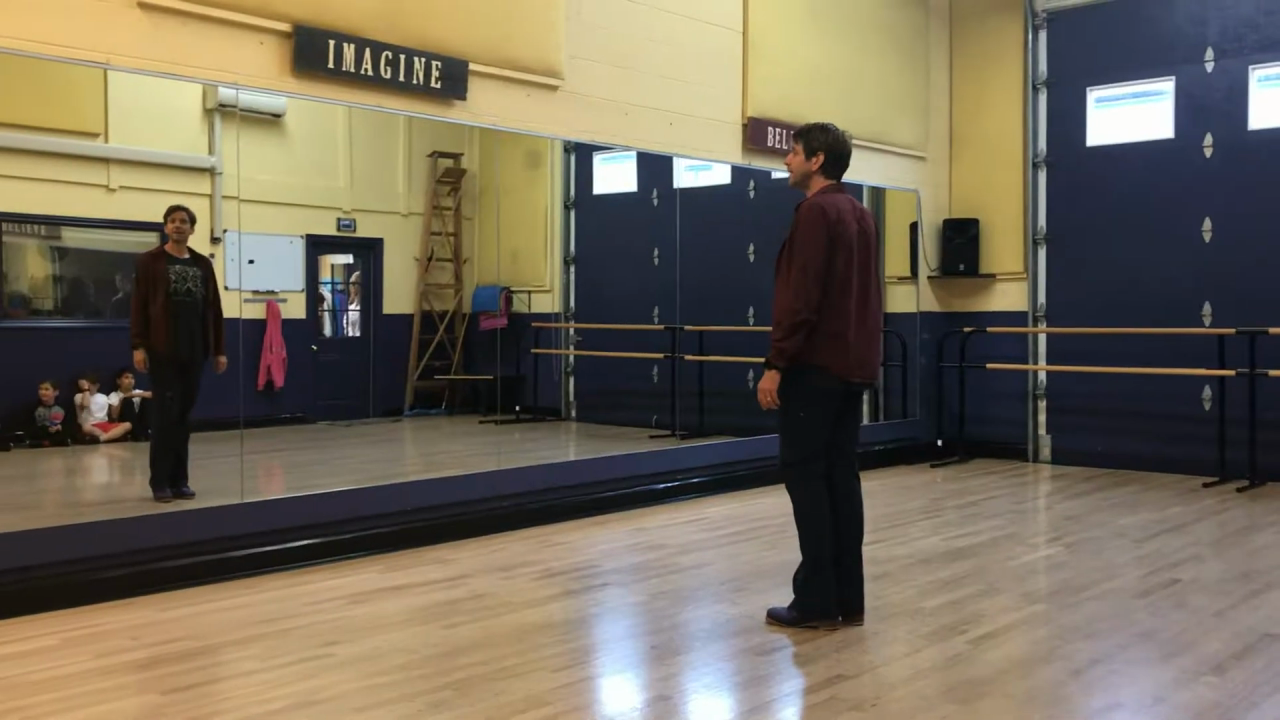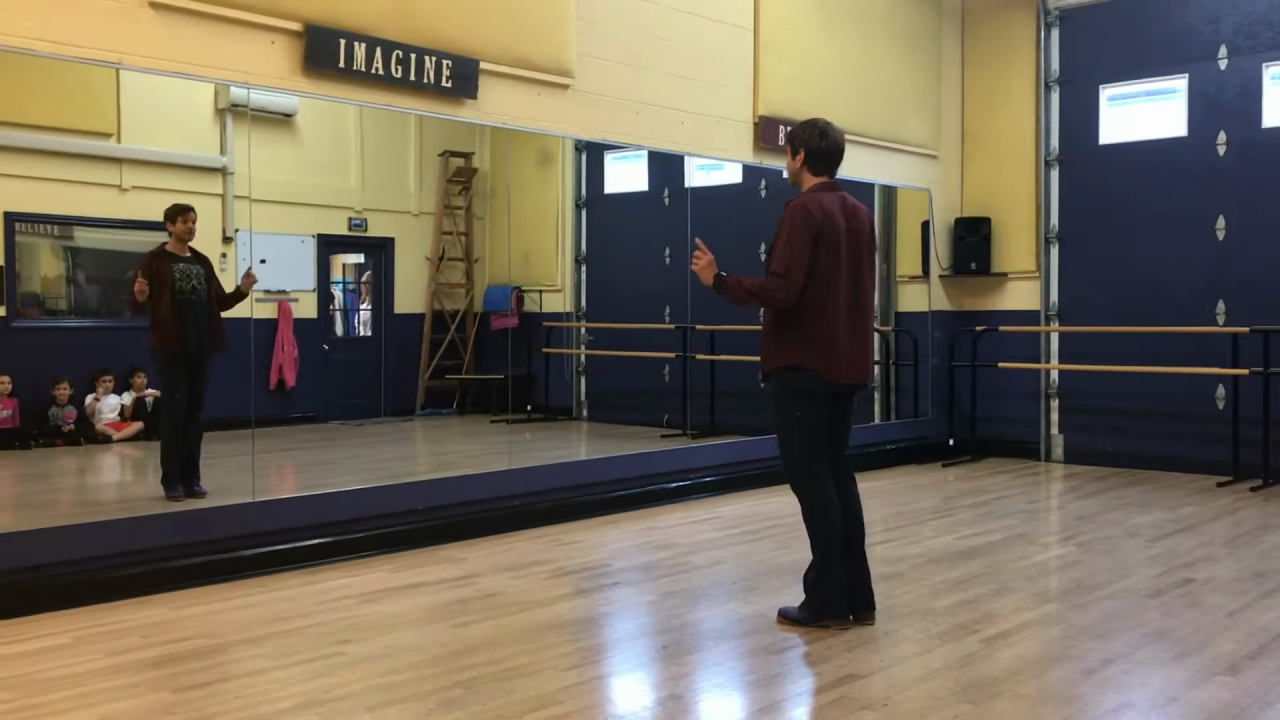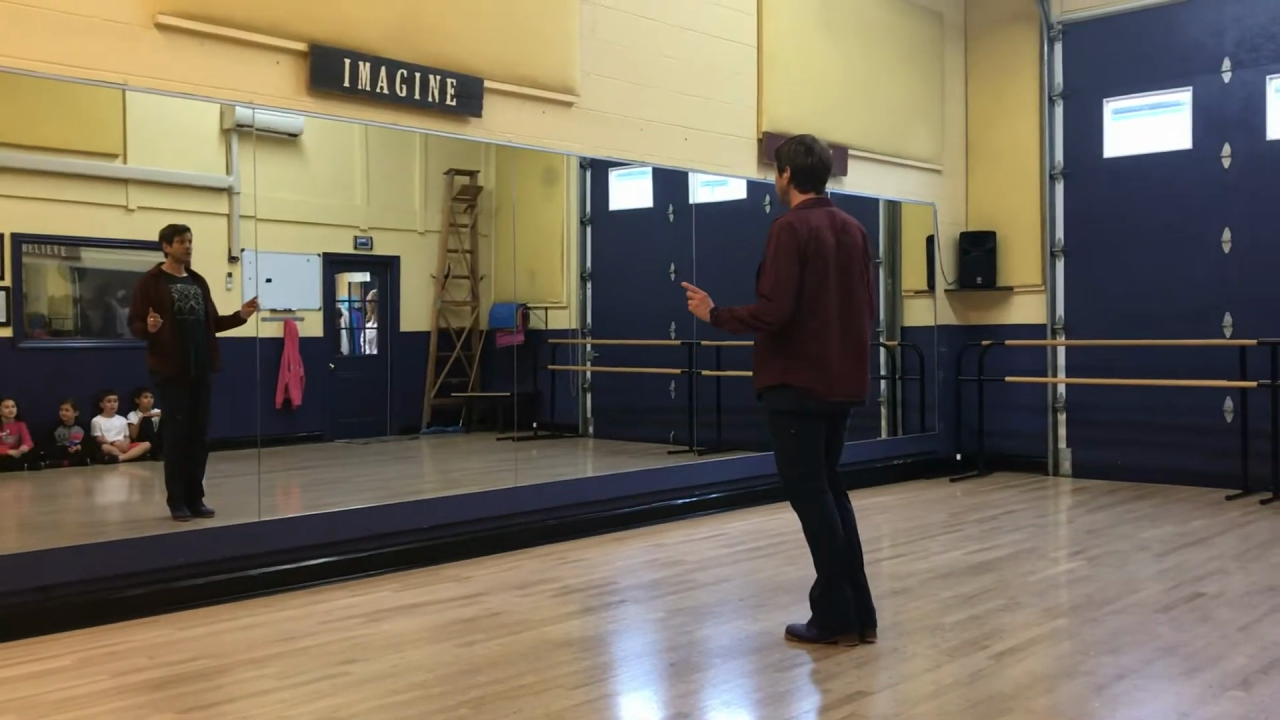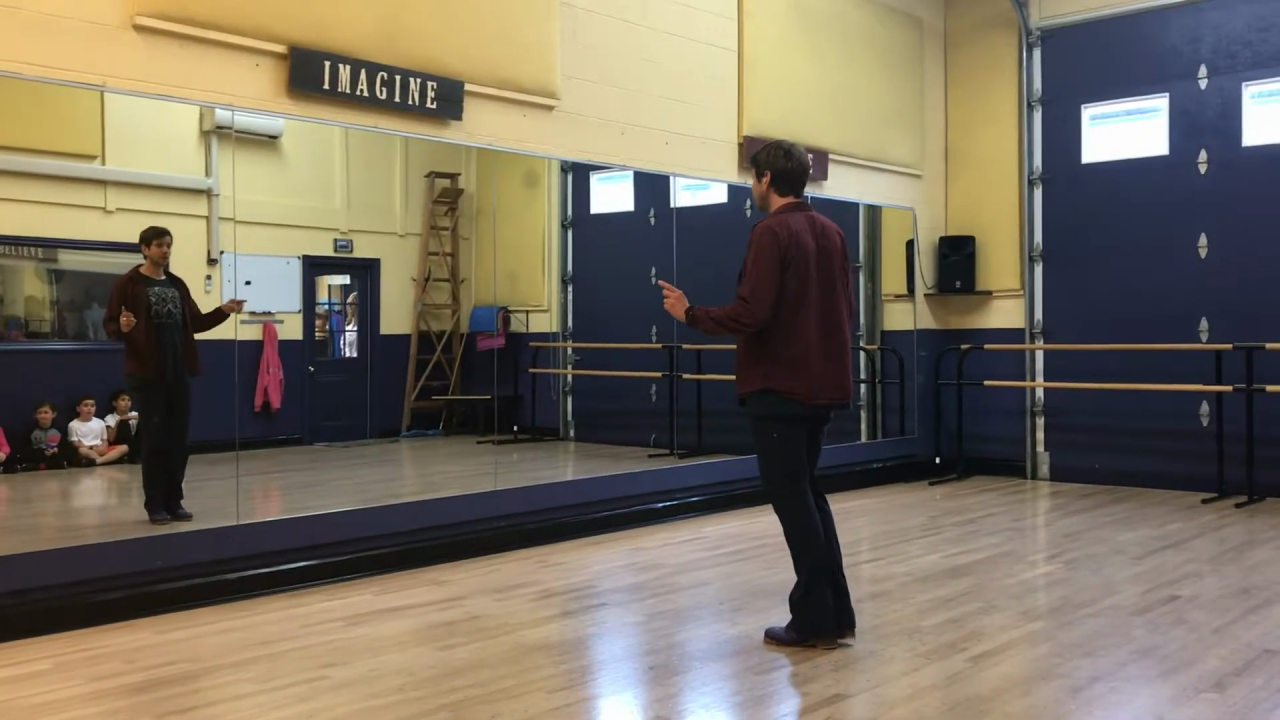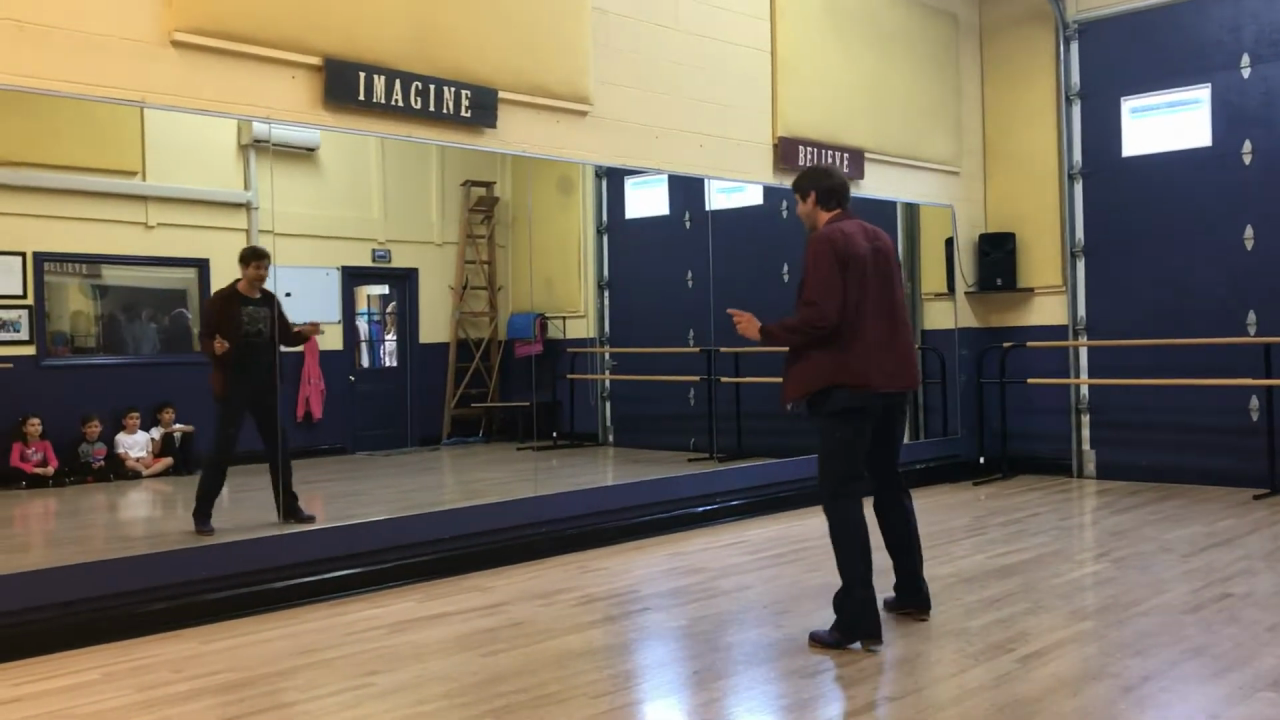
dt=1s
person 1, frame 1
left shoulder: (815, 211)
right shoulder: (861, 215)
left elbow: (801, 299)
left wrist: (775, 364)
left hip: (815, 367)
right hip: (853, 366)
left knee: (805, 476)
right knee: (841, 476)
left ankle: (817, 601)
right ankle: (848, 599)
person 1, frame 2
left shoulder: (804, 210)
right shoulder: (860, 214)
left elbow: (781, 289)
left wrist: (718, 280)
left hip: (803, 366)
right hip: (845, 365)
left knee: (809, 478)
right knee: (837, 474)
left ankle: (828, 600)
right ankle: (857, 596)
person 1, frame 3
left shoulder: (791, 228)
right shoulder: (853, 229)
left elbow: (773, 311)
right elbow: (865, 308)
left wrist: (714, 315)
left hip: (796, 384)
right hip: (840, 382)
left knee: (809, 495)
right knee: (829, 489)
left ankle: (835, 617)
right ankle: (857, 613)
person 1, frame 4
left shoulder: (772, 232)
right shoulder: (832, 233)
left elbow: (751, 313)
right elbow: (844, 308)
left wrist: (689, 313)
left hip: (779, 387)
right hip: (823, 383)
left knee: (792, 500)
right knee: (807, 493)
left ankle: (814, 621)
right ankle: (836, 612)
person 1, frame 5
left shoulder: (825, 241)
right shoulder: (880, 239)
left elbow: (820, 317)
left wrist: (764, 332)
left hip: (847, 384)
right hip: (893, 380)
left knee: (841, 495)
right knee: (888, 485)
left ankle: (858, 619)
right ankle: (911, 593)
person 2, frame 1
left shoulder: (203, 264)
right shoulder: (150, 261)
left elbow: (214, 309)
right elbow: (139, 307)
left wrist: (219, 349)
right wrist: (138, 346)
left hip: (195, 351)
right hip: (163, 351)
left knee: (184, 415)
right knee: (165, 414)
left ankle: (179, 480)
right ankle: (160, 481)
person 2, frame 2
left shoulder: (202, 262)
right shoulder: (154, 260)
left elbow: (219, 302)
right elbow: (140, 306)
left wrist: (242, 290)
right wrist: (140, 297)
left hip: (201, 348)
right hip: (170, 349)
left knee: (195, 413)
right knee: (175, 412)
left ankle: (191, 479)
right ankle: (172, 480)
person 2, frame 3
left shoulder: (198, 282)
right shoulder: (151, 282)
left elbow: (212, 323)
right elbow: (134, 324)
left wrist: (240, 316)
right wrist: (148, 328)
left hip: (201, 369)
right hip: (170, 371)
left knee: (198, 435)
right knee: (176, 434)
left ankle: (195, 498)
right ankle: (177, 501)
person 2, frame 4
left shoulder: (177, 284)
right shoulder: (128, 284)
left elbow: (195, 323)
right elbow: (109, 325)
left wrist: (223, 311)
right wrist: (122, 328)
left hip: (179, 372)
right hip: (147, 373)
left knee: (179, 437)
right knee: (155, 437)
left ankle: (173, 501)
right ankle: (155, 505)
person 2, frame 5
left shoulder: (270, 300)
right shoulder: (223, 300)
left elbow: (283, 337)
right elbow: (205, 337)
left wrist: (304, 333)
right wrist: (215, 347)
left hip: (265, 386)
right hip: (233, 387)
left knee: (278, 445)
right knee: (223, 449)
left ankle: (288, 508)
right ankle: (202, 514)
